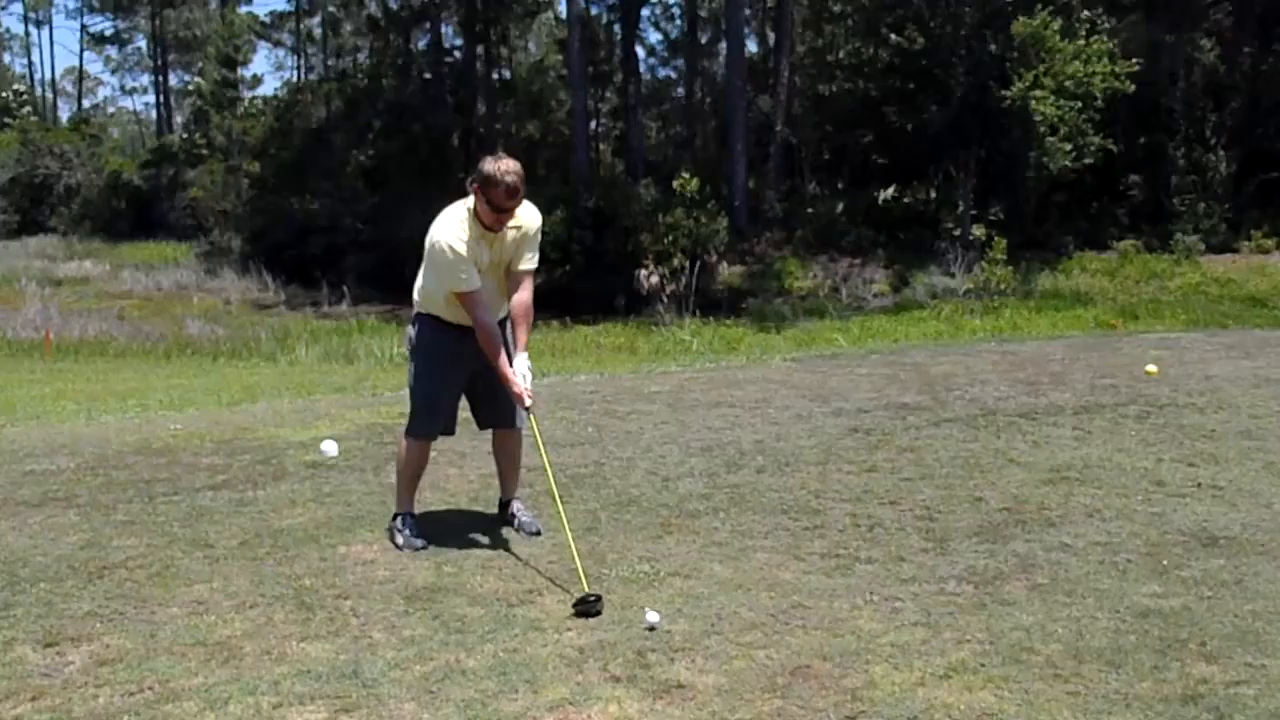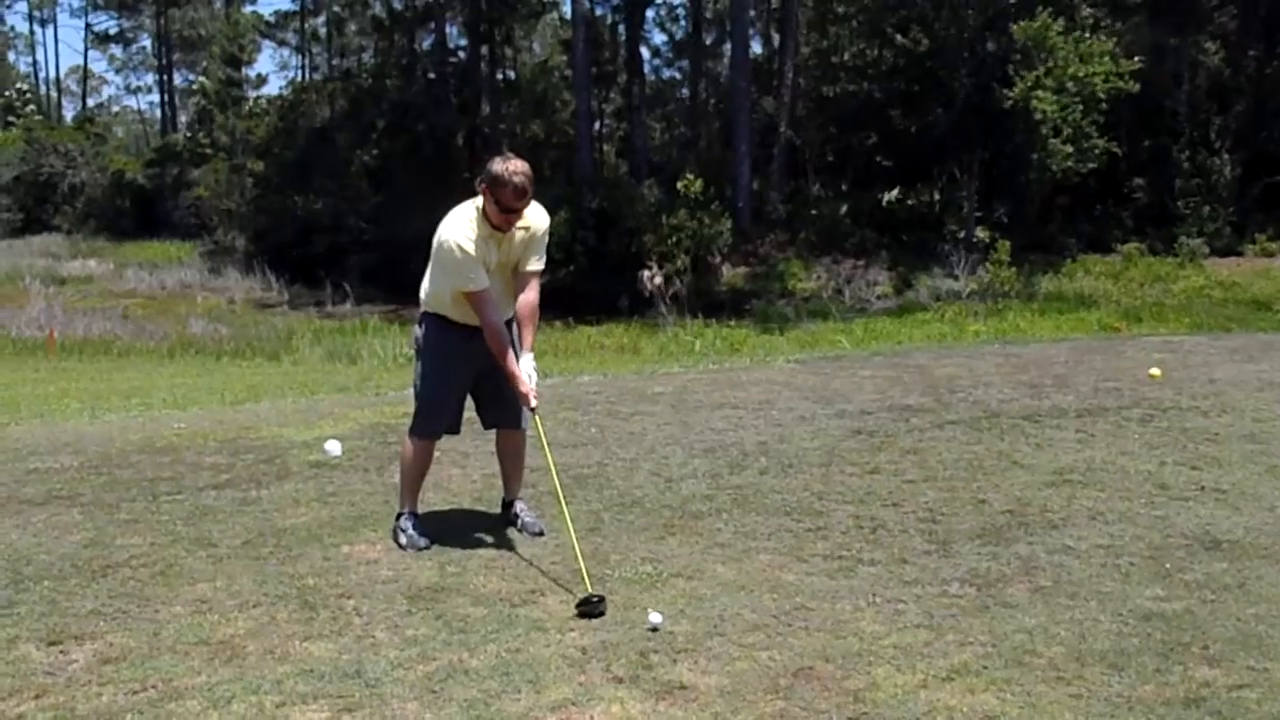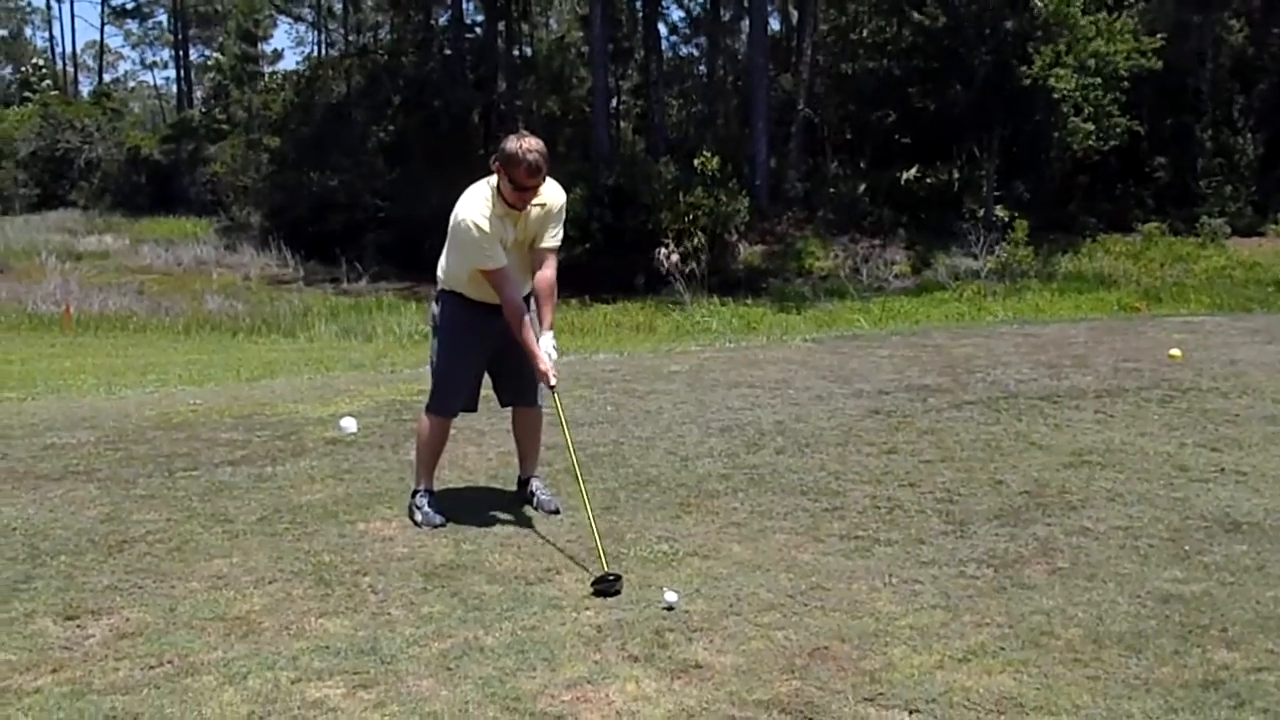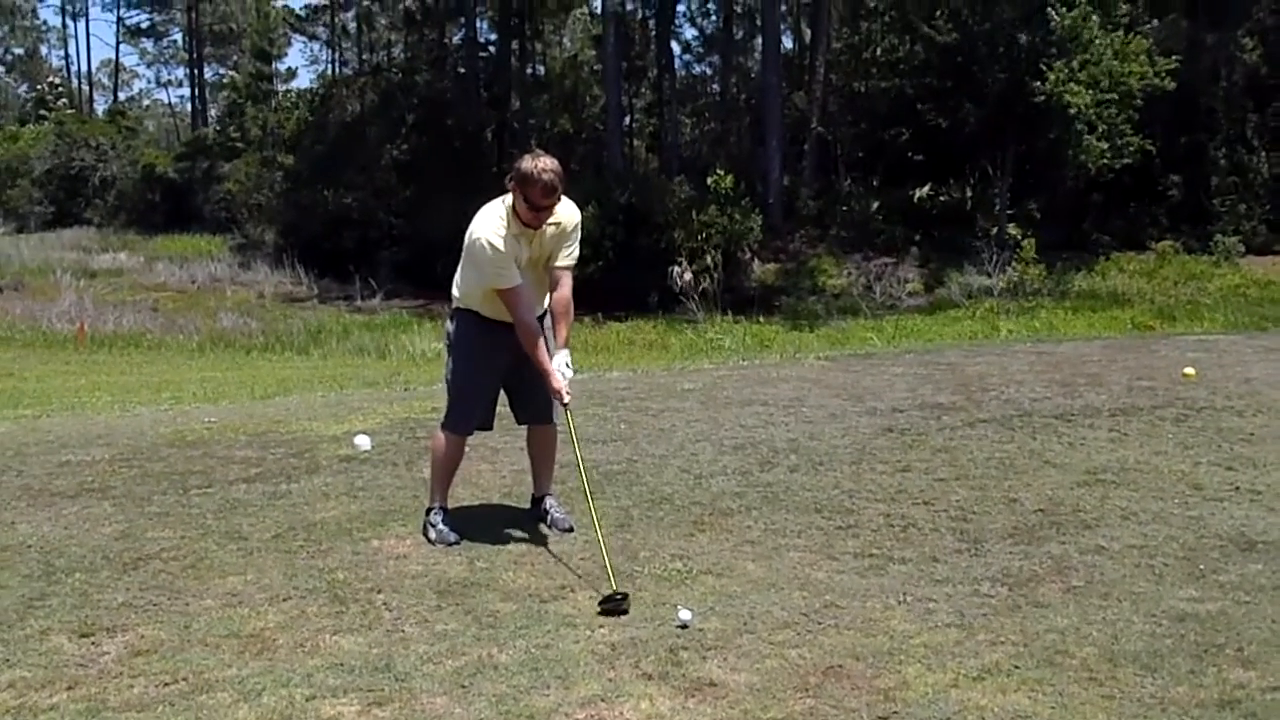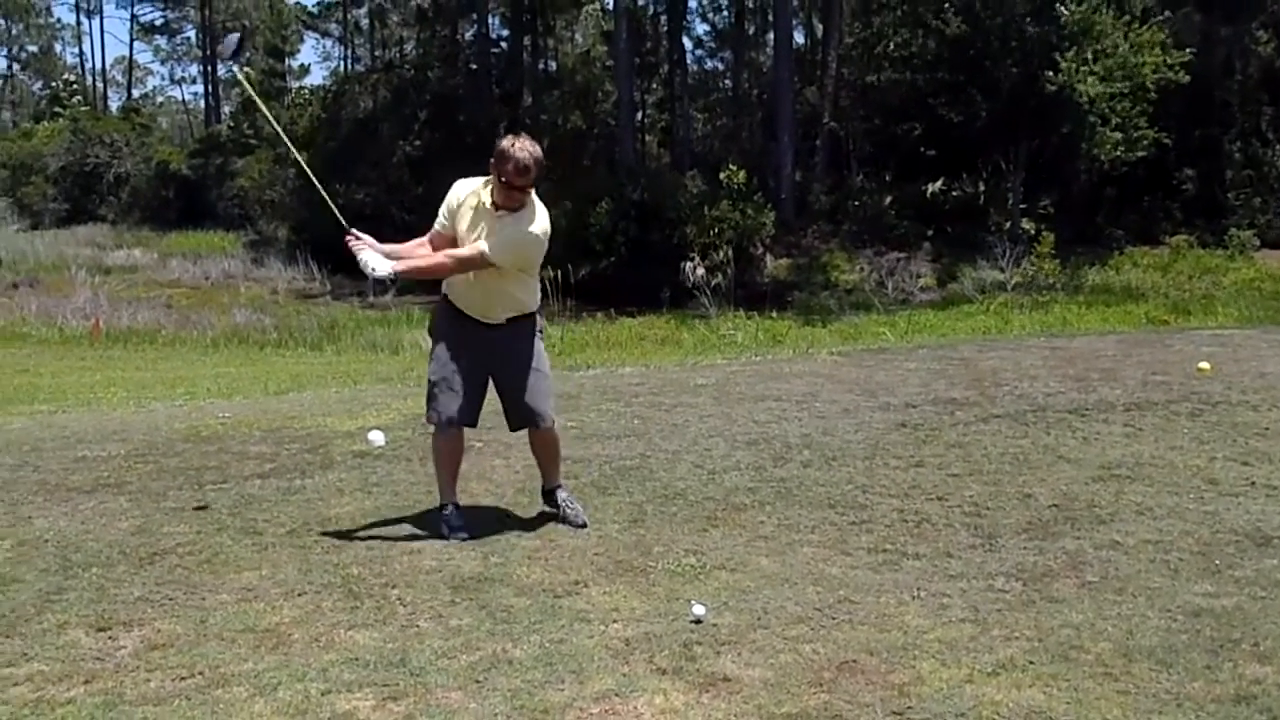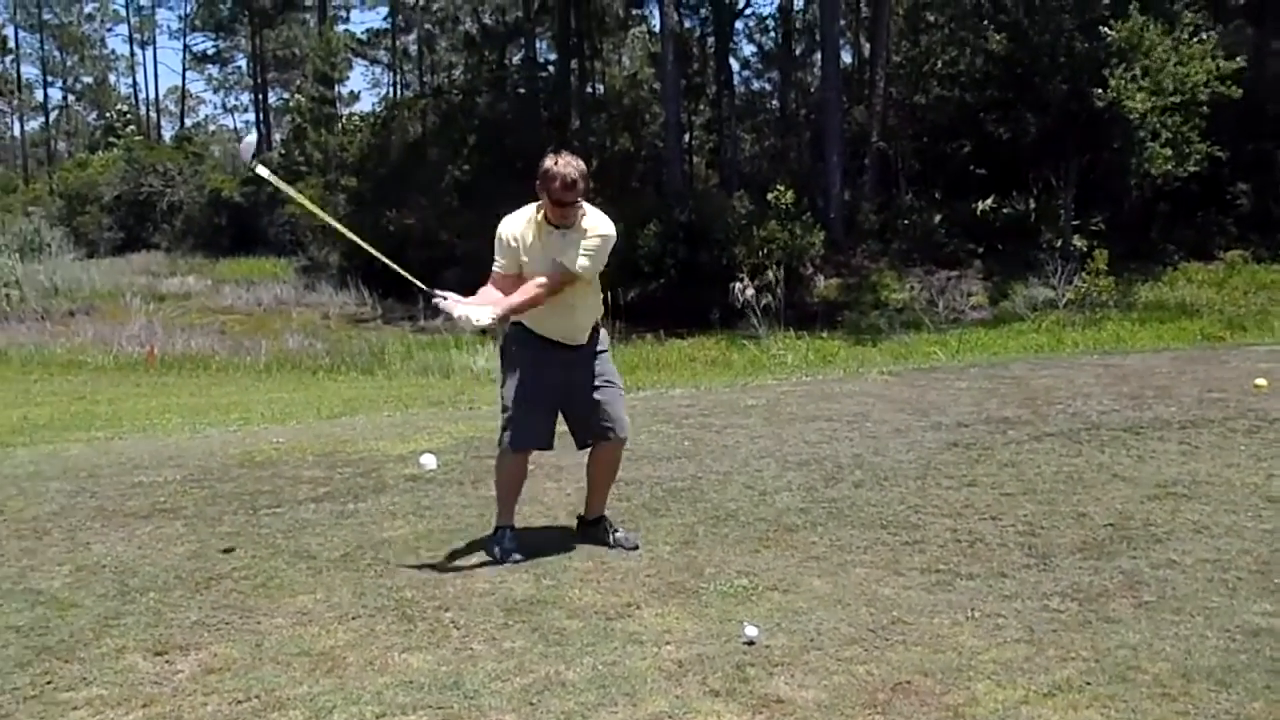
dt=0.5s
person 1, frame 1
left shoulder: (528, 219)
right shoulder: (449, 236)
left elbow: (521, 290)
right elbow: (478, 315)
left wrist: (521, 356)
right wrist: (508, 377)
left hip: (494, 325)
right hip: (441, 328)
left knee: (508, 418)
right knee: (423, 425)
left ankle: (510, 502)
right ankle: (403, 514)
person 1, frame 2
left shoulder: (536, 221)
right shoulder: (457, 235)
left elbow: (527, 290)
right elbow: (486, 312)
left wrist: (526, 356)
right wrist: (514, 377)
left hip: (499, 325)
right hip: (447, 328)
left knee: (513, 419)
right knee: (427, 425)
left ankle: (513, 502)
right ankle: (406, 514)
person 1, frame 3
left shoulder: (552, 198)
right shoulder: (473, 214)
left elbow: (544, 268)
right elbow: (507, 291)
left wrist: (546, 333)
right wrist: (534, 354)
left hip: (515, 304)
right hip: (463, 306)
left knee: (528, 396)
right knee: (443, 402)
left ankle: (529, 480)
right ankle: (422, 492)
person 1, frame 4
left shoulder: (568, 216)
right shoulder: (488, 233)
left elbow: (560, 286)
right elbow: (519, 311)
left wrist: (561, 352)
right wrist: (547, 372)
left hip: (532, 322)
right hip: (478, 323)
left knee: (544, 413)
right knee: (459, 420)
left ankle: (542, 498)
right ankle: (436, 509)
person 1, frame 5
left shoulder: (533, 227)
right shoulder: (463, 191)
left elbow: (457, 260)
right elbow: (432, 245)
left wrist: (392, 268)
right wrist: (380, 249)
left hip: (514, 327)
right hip: (458, 319)
left knee: (540, 418)
right knee: (446, 417)
left ankle: (554, 491)
right ankle: (448, 505)
person 1, frame 6
left shoulder: (599, 230)
right shoulder: (515, 226)
left elbow: (548, 286)
right elbow: (498, 286)
left wrist: (495, 311)
right wrist: (471, 305)
left hip: (584, 344)
right hip: (530, 344)
left knee: (612, 434)
right knee: (518, 440)
left ankle: (593, 520)
right ankle: (504, 528)
